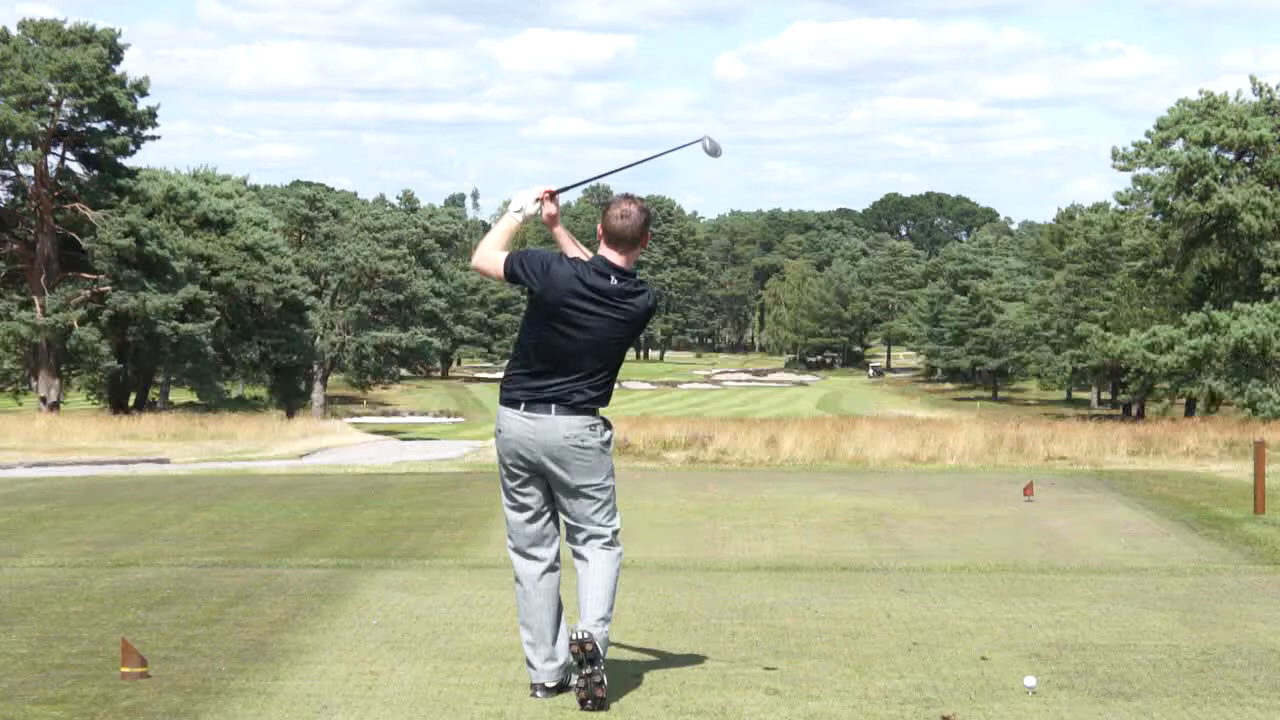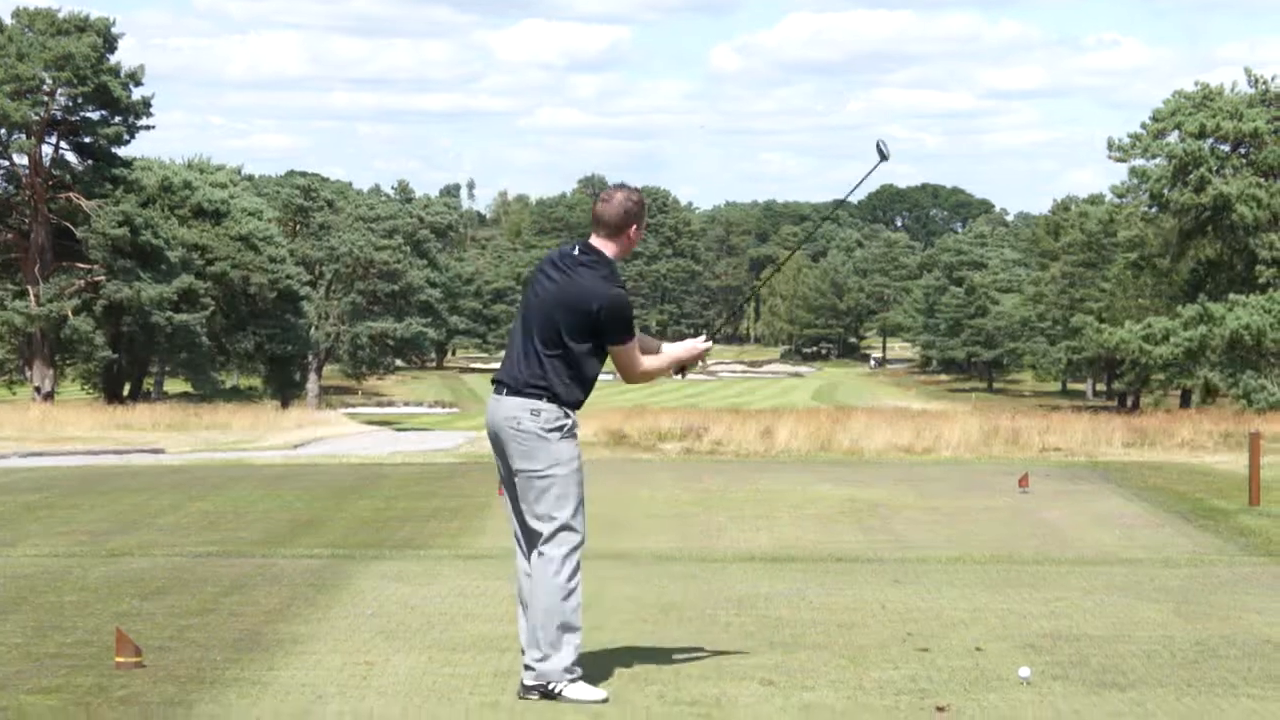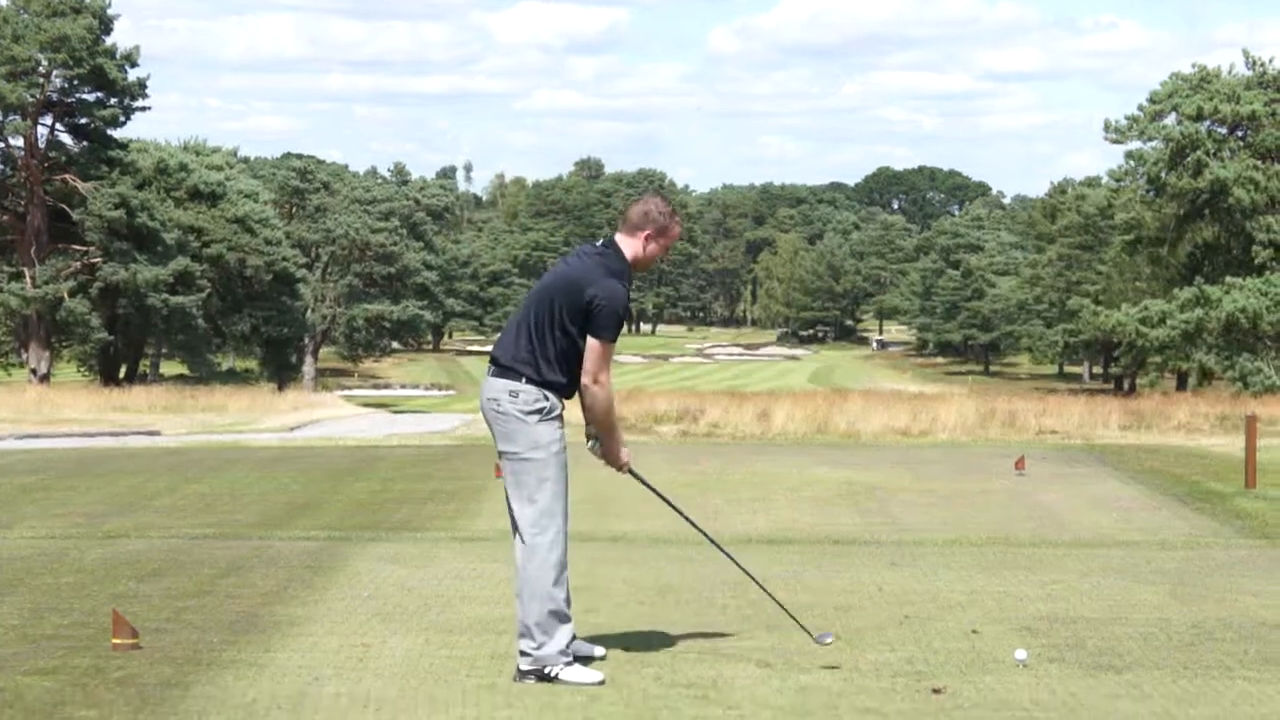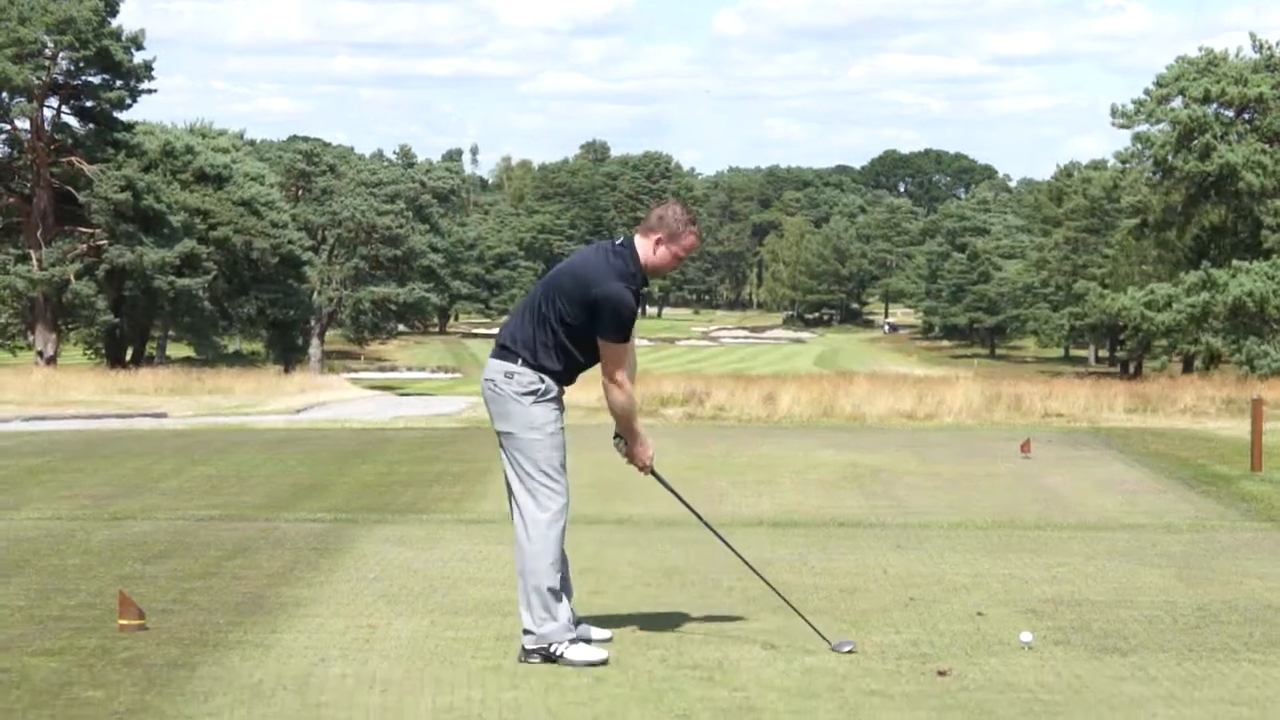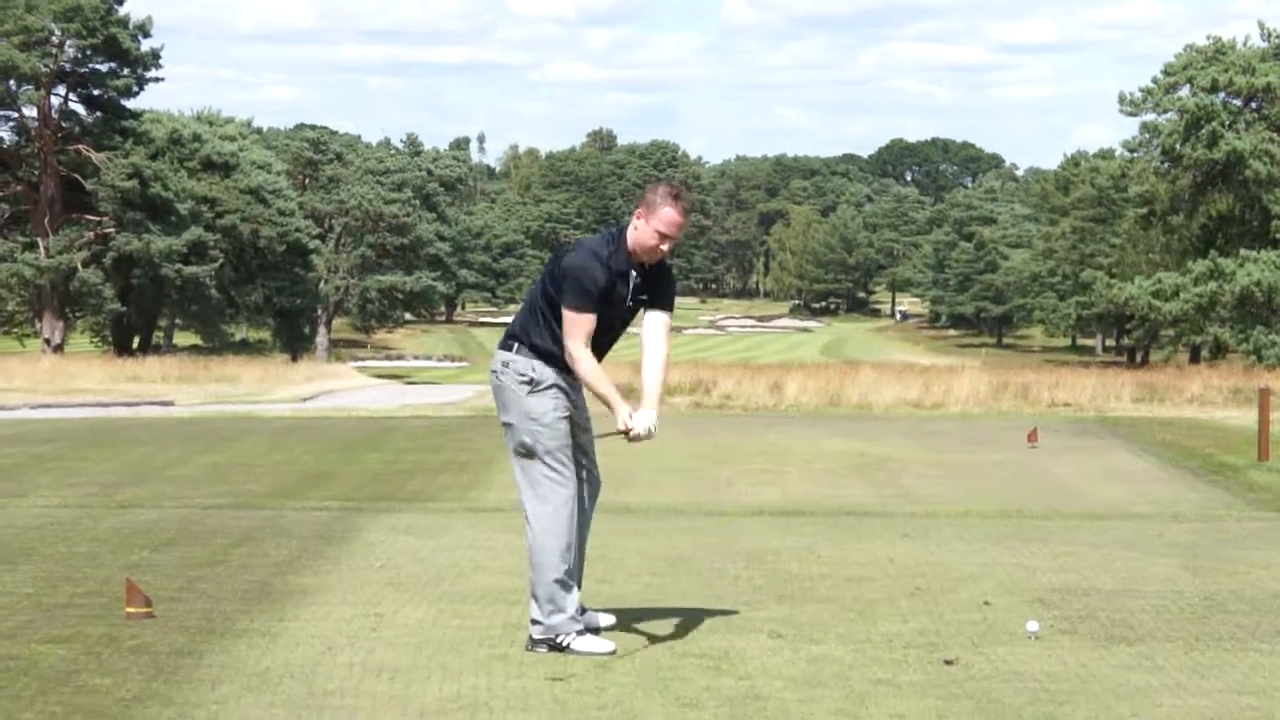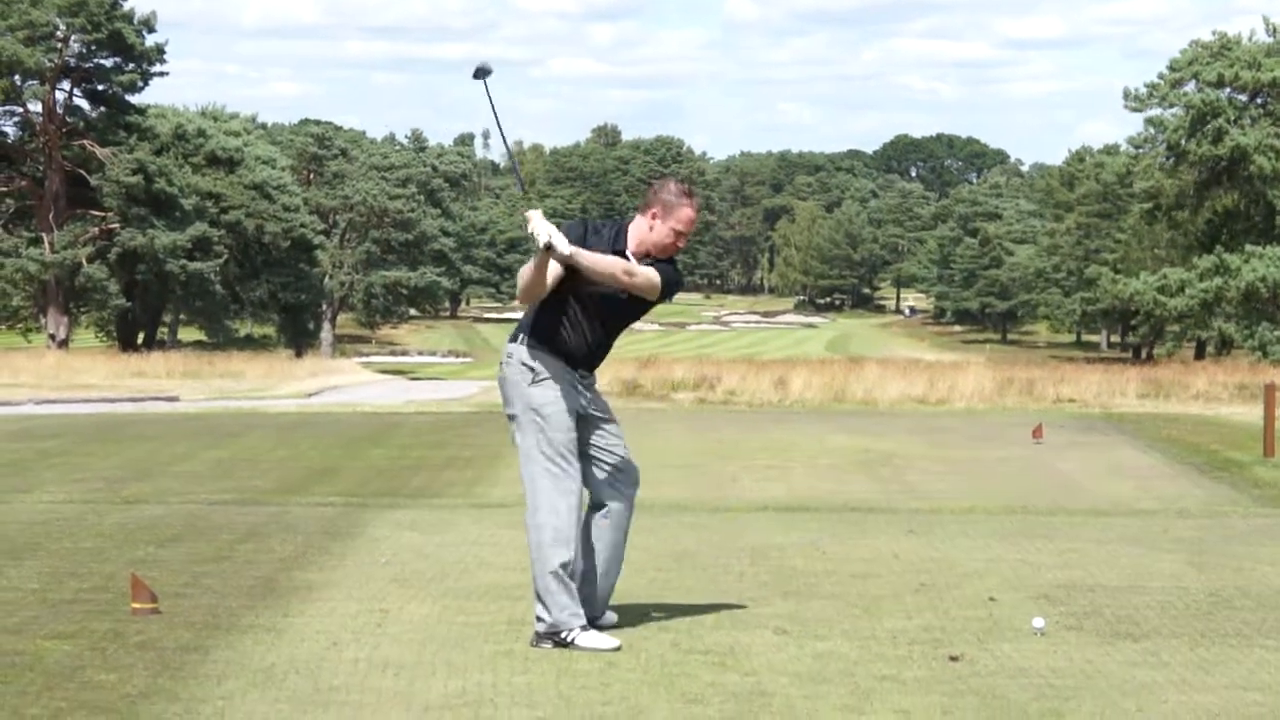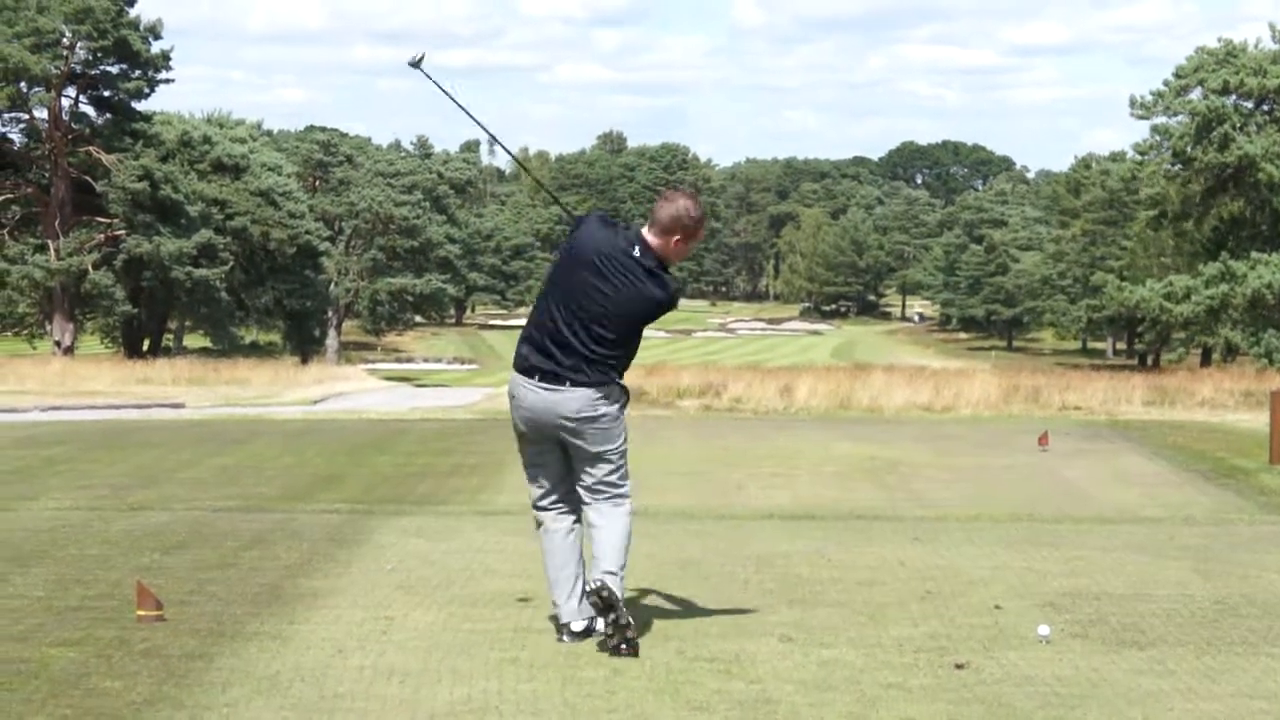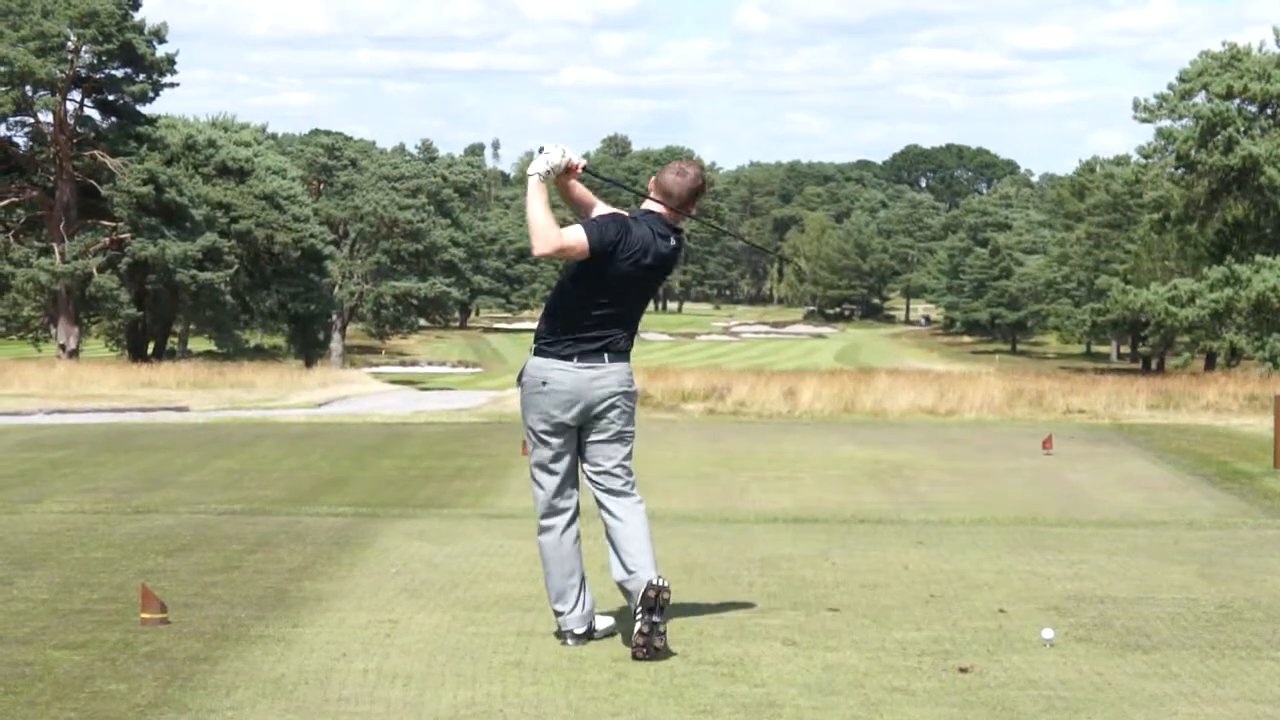
dt=0.4s
person 1, frame 1
left shoulder: (554, 275)
right shoulder: (642, 302)
left elbow: (483, 258)
left wrist: (520, 210)
right wrist: (560, 228)
left hip: (516, 422)
right hip: (576, 430)
left knee: (531, 551)
right knee: (597, 541)
left ankle: (544, 670)
right ankle: (589, 637)
person 1, frame 2
left shoulder: (558, 262)
right shoulder: (607, 293)
right elbow: (633, 369)
left wrist: (663, 347)
right wrist: (684, 354)
left hip: (507, 407)
right hip: (540, 417)
left knee: (534, 542)
right knee: (560, 540)
left ankle: (541, 654)
right ankle: (549, 672)
person 1, frame 3
left shoulder: (590, 260)
right shoulder: (609, 288)
right elbow: (594, 380)
left wrist: (599, 431)
right wrist: (613, 441)
left hip: (516, 393)
right hip: (525, 400)
left knee: (545, 523)
right knee: (542, 526)
left ankle: (554, 636)
right ankle: (540, 655)
person 1, frame 4
left shoulder: (619, 259)
right shoulder: (614, 287)
left elbow: (624, 354)
right elbow: (614, 378)
left wrist: (628, 427)
right wrist: (635, 438)
left hip: (529, 379)
right hip: (522, 382)
left knee: (544, 504)
right knee: (544, 505)
left ankle: (557, 616)
right ankle: (544, 636)
person 1, frame 5
left shoulder: (660, 279)
right shoulder: (589, 259)
left elbow: (656, 343)
right elbow: (576, 351)
left wrist: (649, 408)
right wrist: (619, 407)
left hip: (565, 380)
right hip: (529, 373)
left knee: (580, 491)
right knee: (554, 497)
left ankle: (564, 605)
right ankle: (552, 626)
person 1, frame 6
left shoulder: (666, 274)
right shoulder: (584, 235)
left elbow: (624, 279)
right elbow: (527, 295)
left wrist: (564, 250)
right wrist: (545, 254)
left hip: (577, 376)
right hip: (536, 365)
left knee: (619, 482)
right knee: (556, 492)
left ankle: (585, 605)
right ankle: (559, 621)
person 1, frame 7
left shoulder: (587, 234)
right shoulder: (662, 290)
left hip: (528, 387)
right hip: (591, 401)
left knee: (551, 504)
right knee: (608, 499)
left ankle: (572, 616)
right ankle: (607, 587)
person 1, frame 8
left shoulder: (619, 231)
right shoulder: (667, 243)
left elbow: (545, 245)
right elbow: (593, 209)
left wrist: (538, 177)
right wrist: (565, 179)
left hip: (552, 374)
right hip: (610, 376)
left knee: (555, 503)
right knee: (617, 490)
left ankle: (574, 619)
right ankle: (645, 586)
